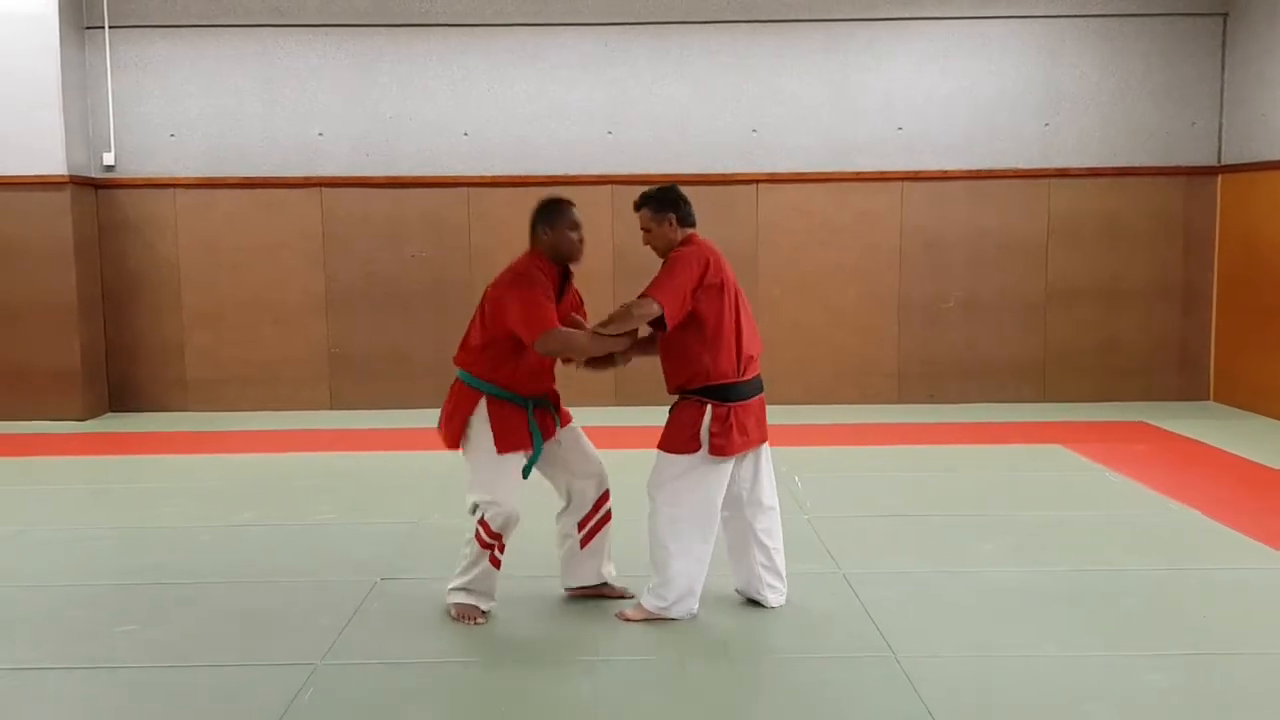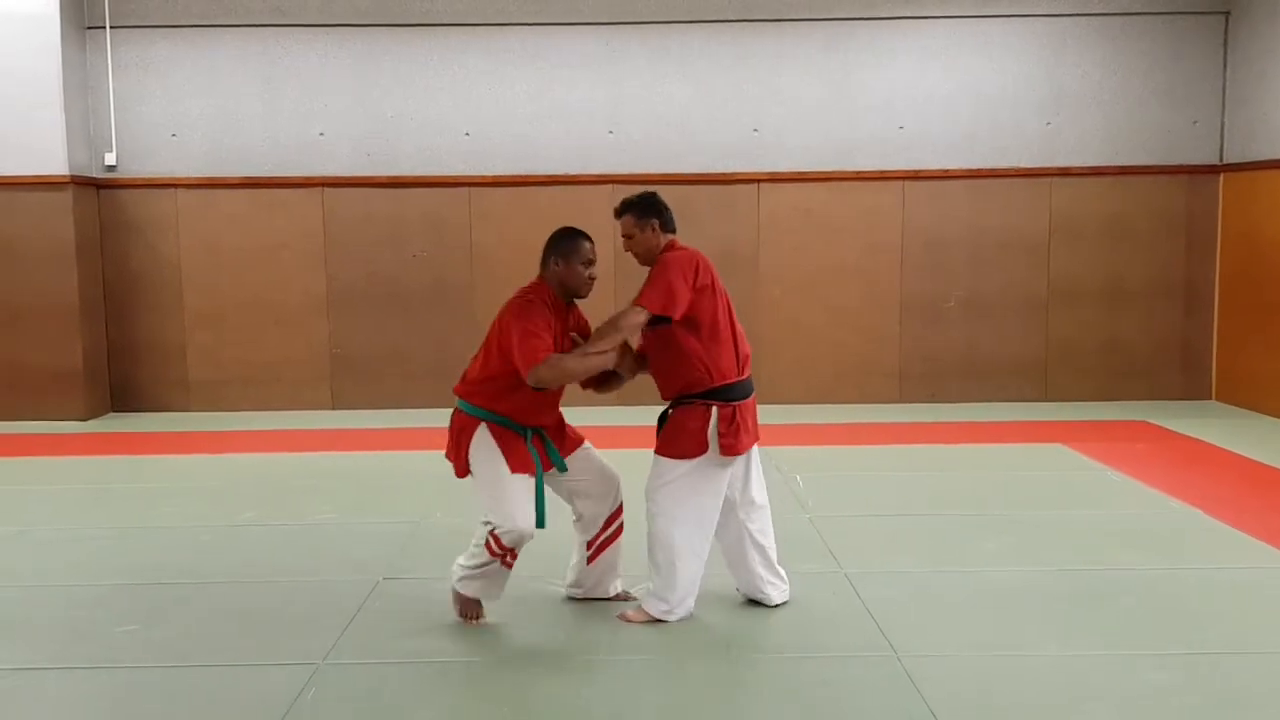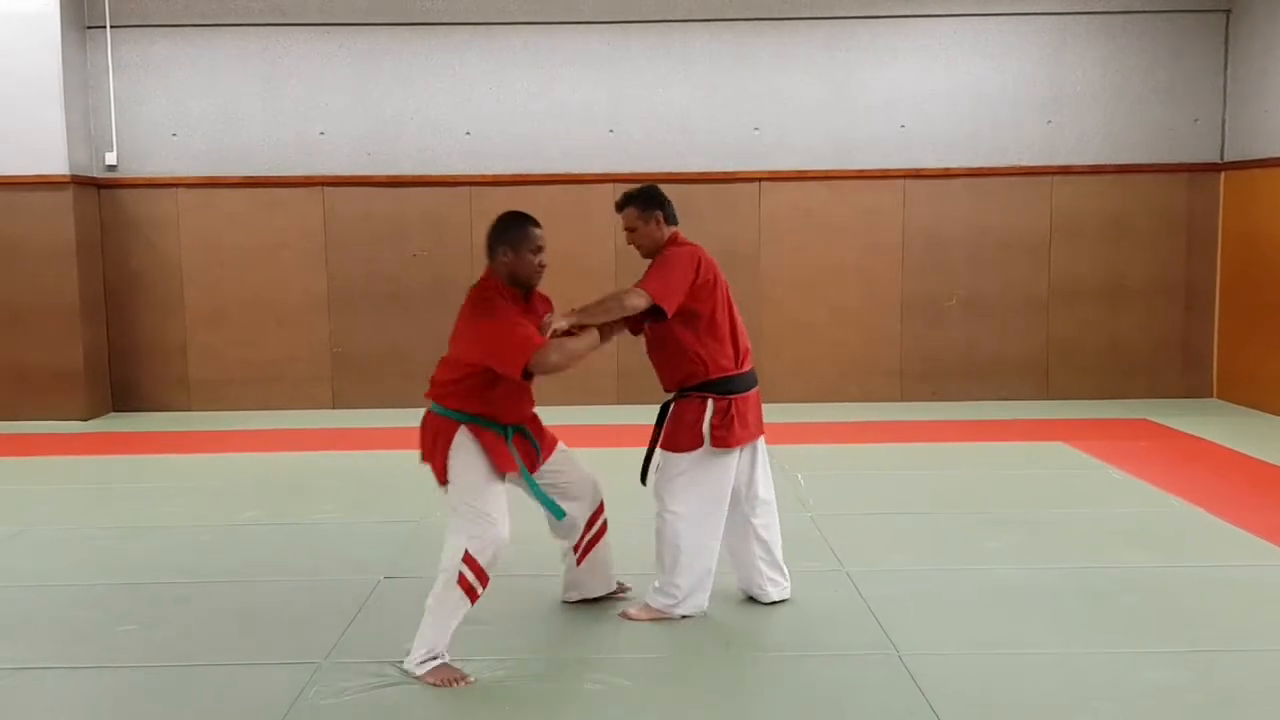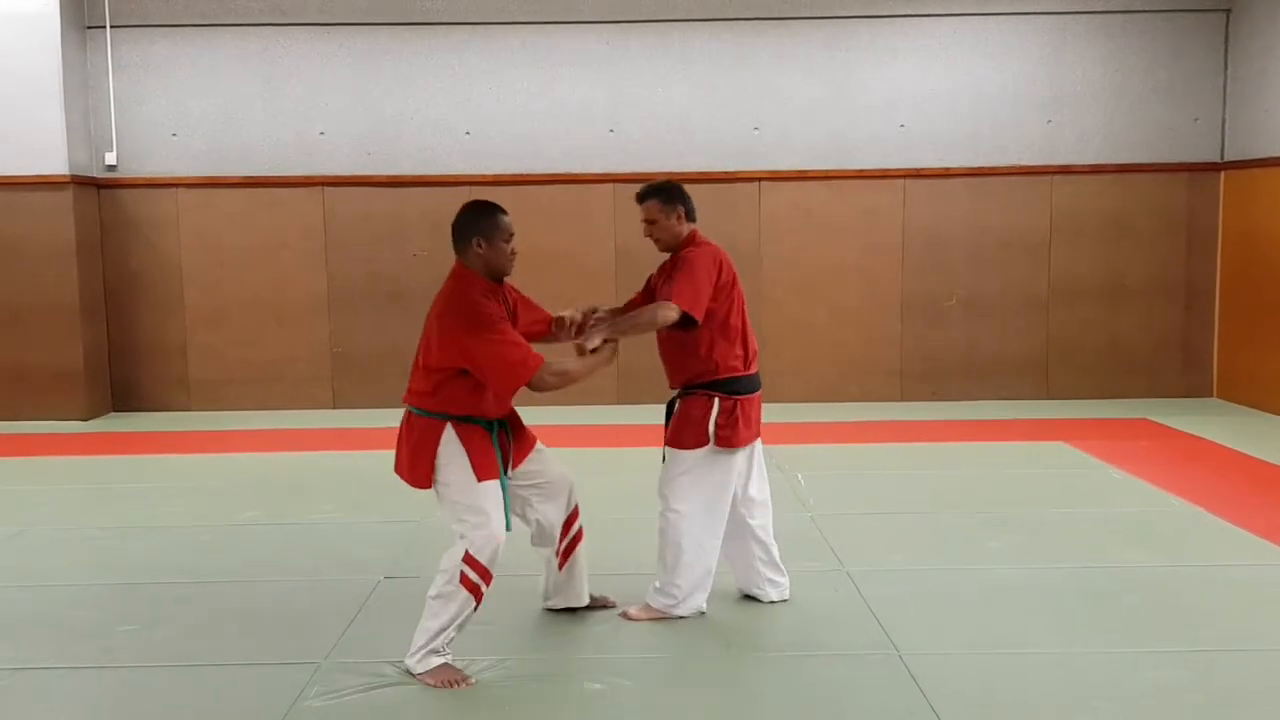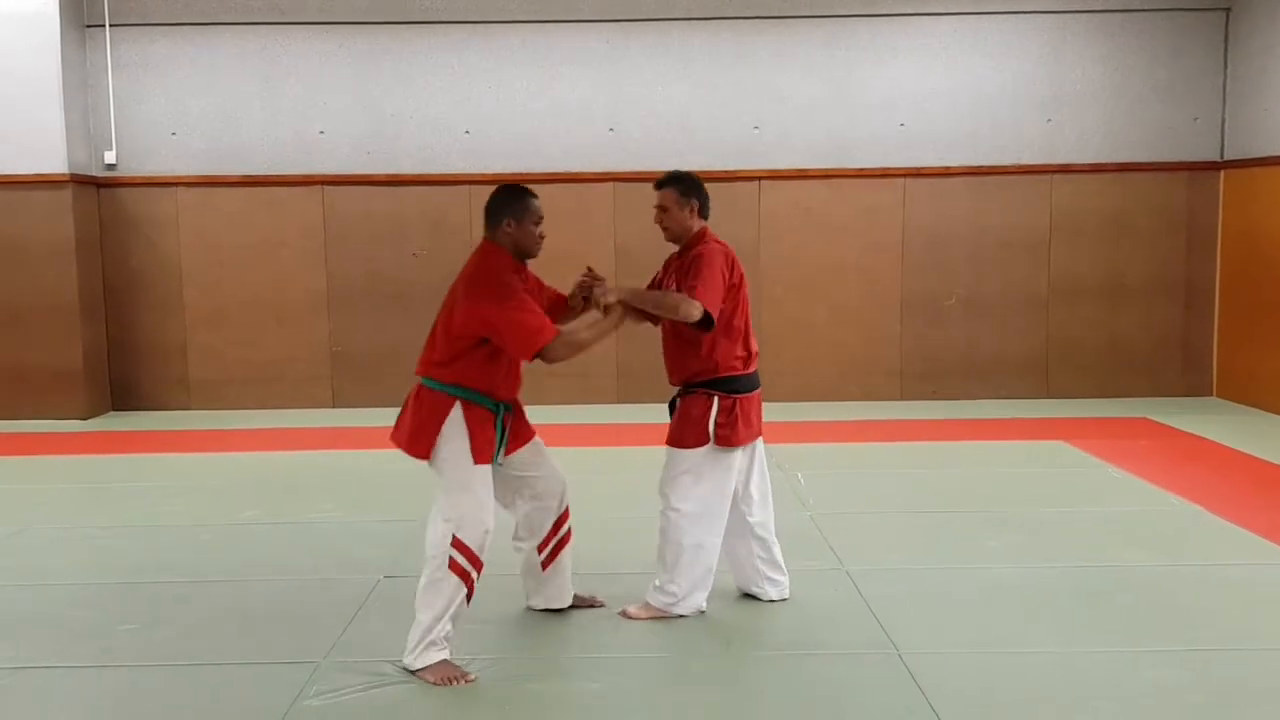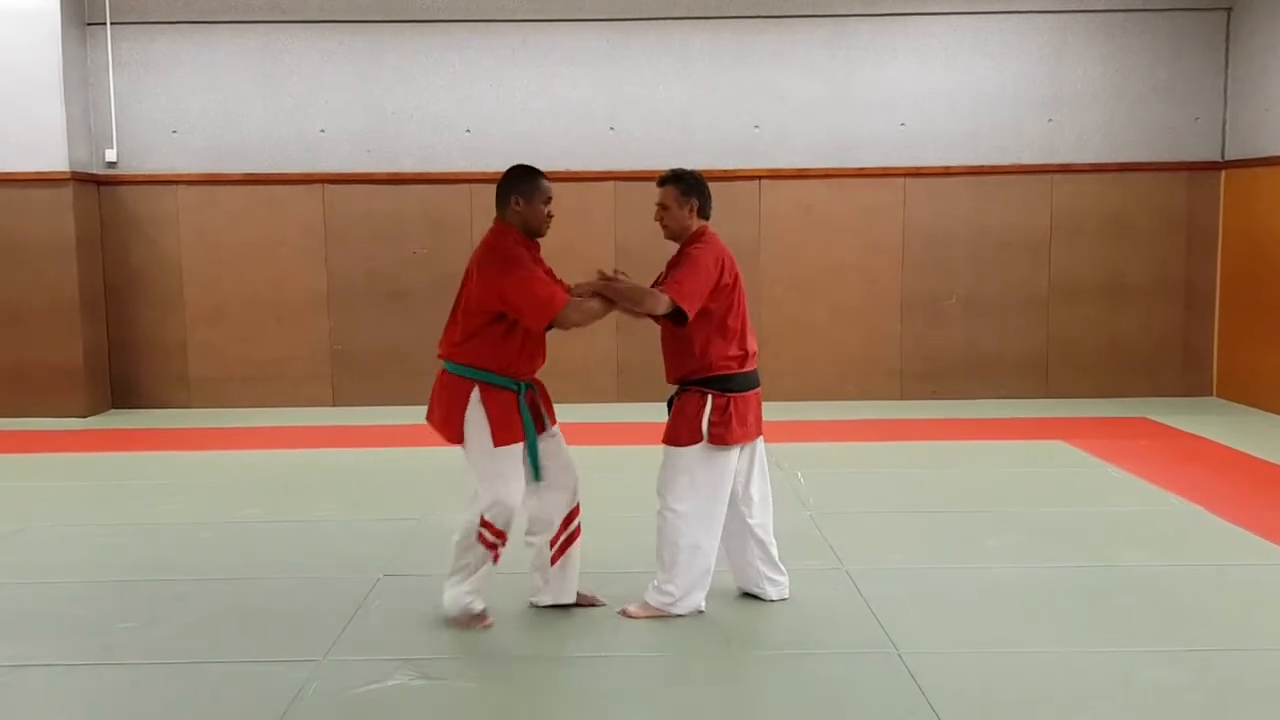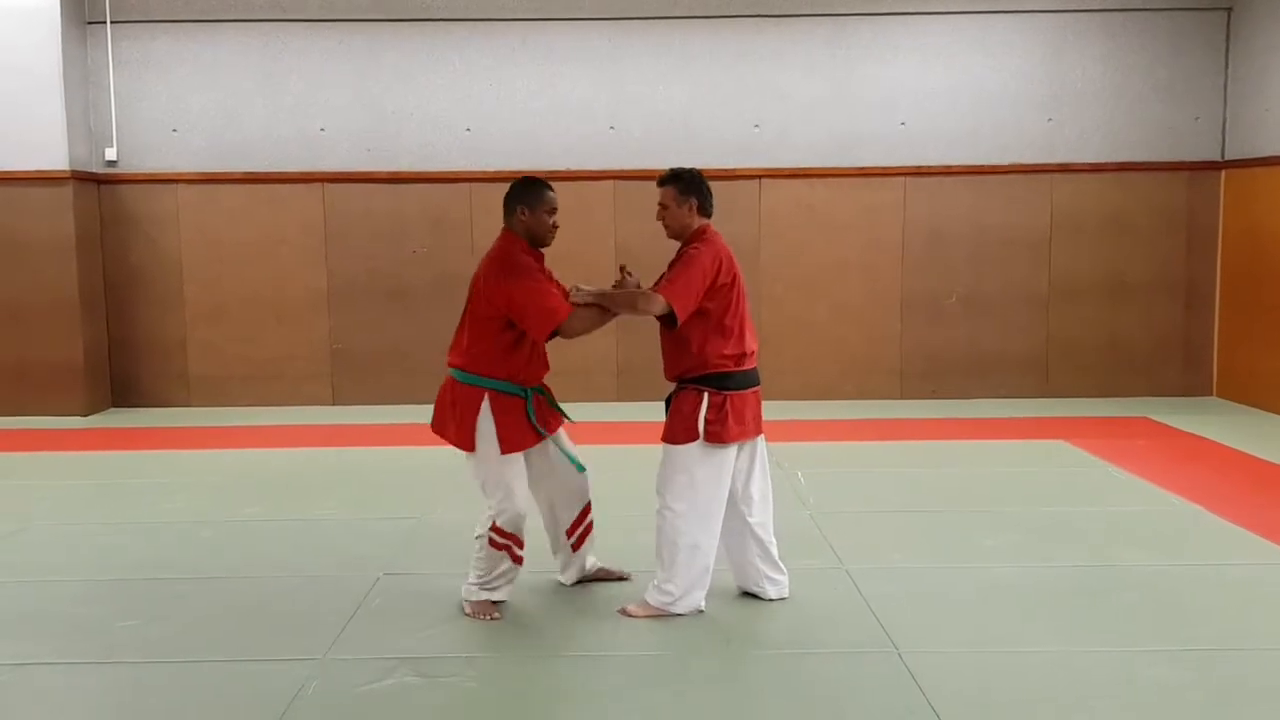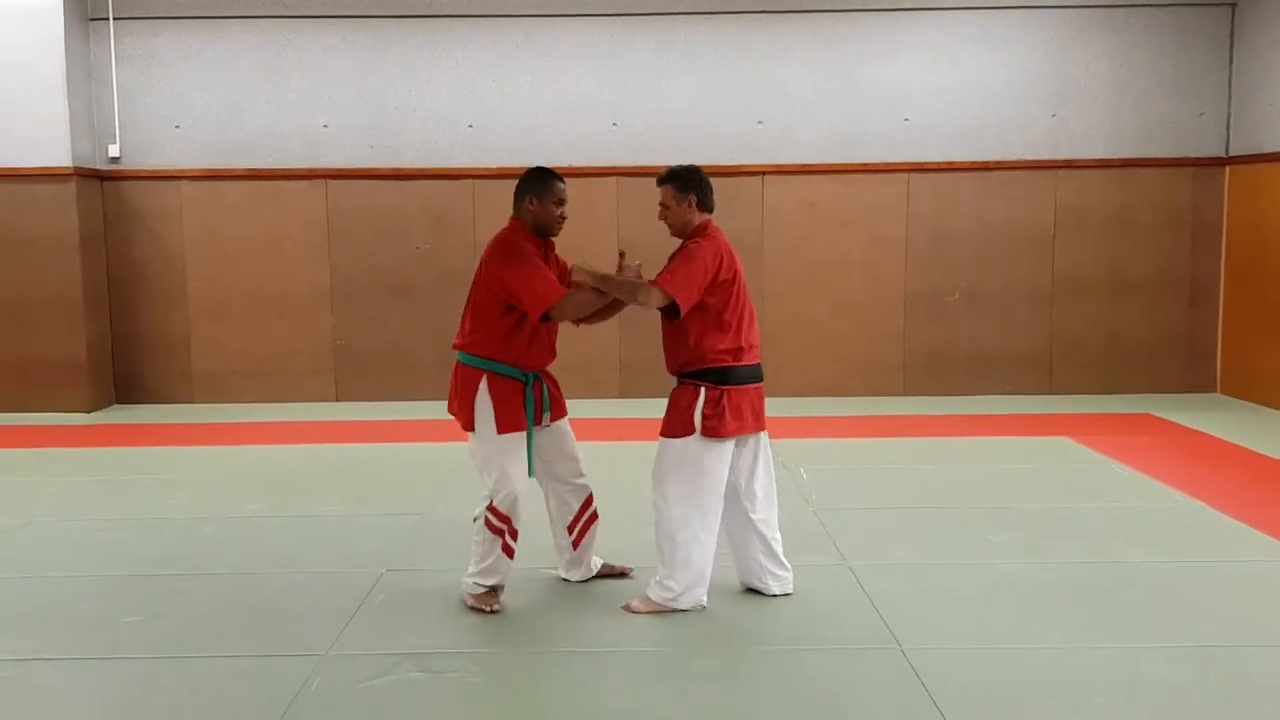
dt=0.2s
person 1, frame 1
left shoulder: (564, 287)
right shoulder: (525, 281)
left elbow: (582, 347)
right elbow: (551, 343)
left wrist: (620, 343)
right wrist: (621, 340)
left hip: (535, 403)
right hip: (490, 405)
left knee: (589, 475)
right knee: (500, 506)
left ankle: (586, 576)
right ankle: (468, 593)
person 1, frame 2
left shoulder: (572, 315)
right shoulder: (527, 311)
left elbow: (597, 382)
right elbow: (543, 373)
left wrist: (620, 367)
right wrist: (610, 356)
left hip: (542, 428)
right hip: (491, 428)
left knee: (604, 489)
right knee: (516, 522)
left ankle: (594, 584)
right ankle: (470, 581)
person 1, frame 3
left shoulder: (530, 298)
right shoulder: (487, 309)
left elbow: (558, 349)
right elbow: (546, 362)
left wrist: (601, 327)
right wrist: (596, 334)
left hip: (515, 425)
right hip: (466, 431)
left knee: (583, 490)
right knee: (482, 535)
left ankle: (588, 585)
right ankle: (427, 654)
person 1, frame 4
left shoulder: (496, 289)
right shoulder: (466, 308)
left elbow: (543, 326)
right elbow: (541, 377)
left wrist: (567, 323)
right wrist: (599, 359)
left hip: (491, 424)
right hip: (448, 434)
left knee: (557, 490)
right knee: (483, 537)
left ankle: (566, 594)
right ankle: (427, 654)
person 1, frame 5
left shoulder: (511, 270)
right shoulder: (489, 281)
left elbow: (554, 311)
right elbow: (552, 347)
left wrist: (580, 300)
right wrist: (609, 323)
left hip: (494, 410)
right hip: (454, 415)
left knee: (546, 490)
right knee: (467, 523)
left ankle: (551, 593)
right ankle: (425, 650)
person 1, frame 6
left shoulder: (520, 251)
right shoulder: (502, 257)
left elbow: (563, 300)
right elbow: (566, 316)
left wrist: (598, 290)
right wrist: (615, 298)
left hip: (518, 393)
right hip: (480, 396)
left knee: (558, 484)
right knee: (500, 498)
left ankle: (555, 588)
right ankle: (461, 597)
person 1, frame 7
left shoulder: (526, 261)
right shoulder: (509, 266)
left elbow: (567, 314)
right elbow: (568, 326)
left hip: (521, 397)
right hip: (486, 402)
left knee: (569, 478)
right knee: (509, 506)
left ankle: (575, 567)
right ankle: (482, 591)
person 1, frame 8
left shoulder: (543, 252)
right shoulder: (510, 251)
left elbow: (583, 312)
right elbow: (564, 309)
left wrist: (623, 293)
left hip: (531, 384)
right hip: (491, 386)
left knee: (566, 474)
right knee: (507, 488)
left ankle: (580, 564)
right ankle: (481, 584)
person 2, frame 1
left shoulder: (688, 259)
right shoulder: (703, 260)
left elbow: (644, 309)
right elbow: (671, 330)
left wrist: (590, 334)
right wrist: (627, 351)
left hip: (712, 408)
right hip: (742, 400)
left knee: (675, 501)
right knee: (752, 501)
left ankle: (668, 600)
right ankle: (766, 586)
person 2, frame 2
left shoulder: (677, 264)
right shoulder: (679, 268)
left elbow: (634, 319)
right elbow: (655, 348)
left wrist: (582, 354)
right wrist: (618, 370)
left hip: (710, 410)
right hip: (728, 403)
left knee: (672, 504)
right knee: (742, 503)
left ankle: (666, 603)
right ankle: (768, 586)
person 2, frame 3
left shoulder: (681, 259)
right shoulder: (674, 263)
left elbow: (633, 301)
right elbow: (636, 321)
left wrist: (569, 320)
right wrist: (581, 327)
left hip: (711, 402)
right hip: (733, 397)
left knee: (682, 500)
right knee: (748, 497)
left ankle: (674, 599)
right ankle: (769, 584)
person 2, frame 4
left shoulder: (702, 259)
right shoulder: (673, 267)
left elbow: (664, 313)
right elbow: (635, 310)
left wrist: (603, 331)
right wrist: (595, 320)
left hip: (716, 401)
right hip: (731, 398)
left knee: (686, 499)
right knee: (745, 499)
left ankle: (674, 598)
right ankle: (768, 583)
person 2, frame 5
left shoulder: (711, 256)
right shoulder: (679, 261)
left elbow: (690, 309)
right elbow: (650, 311)
left wrist: (622, 294)
right wrist: (612, 295)
left hip: (717, 401)
right hip: (729, 397)
left knee: (687, 498)
right knee: (745, 497)
left ankle: (675, 597)
right ankle: (767, 582)
person 2, frame 6
left shoulder: (704, 255)
right shoulder: (690, 256)
left elbow: (659, 302)
right elbow: (656, 310)
left wrist: (606, 285)
right wrist: (614, 289)
left hip: (712, 398)
right hip: (731, 394)
left knee: (685, 498)
right knee: (745, 497)
left ankle: (674, 597)
right ankle: (767, 582)
person 2, frame 7
left shoulder: (703, 254)
right shoulder: (702, 253)
left elbow: (654, 305)
right elbow: (669, 308)
left wrist: (596, 295)
right wrist: (633, 293)
left hip: (711, 397)
right hip: (733, 393)
left knee: (685, 498)
right knee: (745, 495)
left ankle: (674, 596)
right ankle: (767, 581)
person 2, frame 8
left shoulder: (703, 249)
right shoulder: (709, 247)
left elbow: (653, 297)
right elbow: (673, 301)
left wrist: (597, 279)
right wrist: (627, 282)
left hip: (711, 392)
right hip: (739, 386)
left knee: (681, 492)
right knee: (748, 490)
left ankle: (677, 591)
right ankle: (770, 576)
